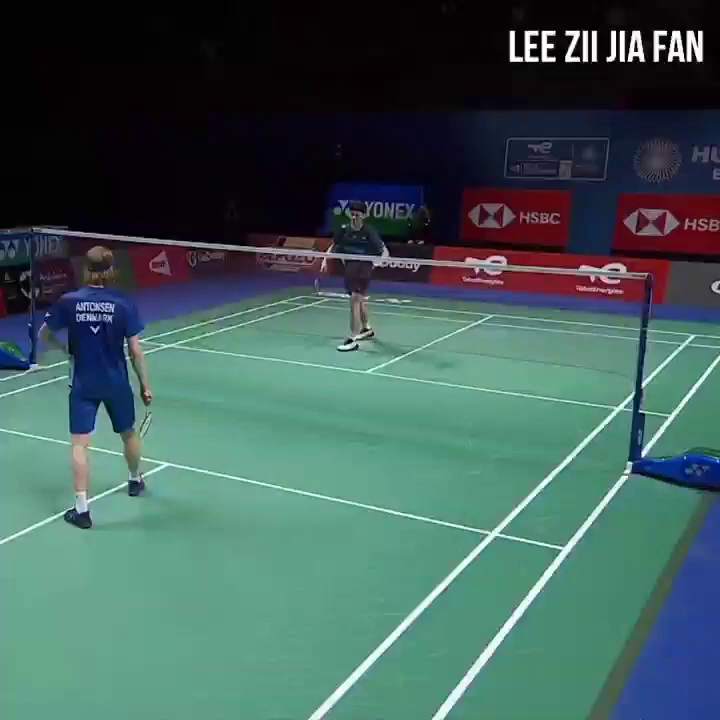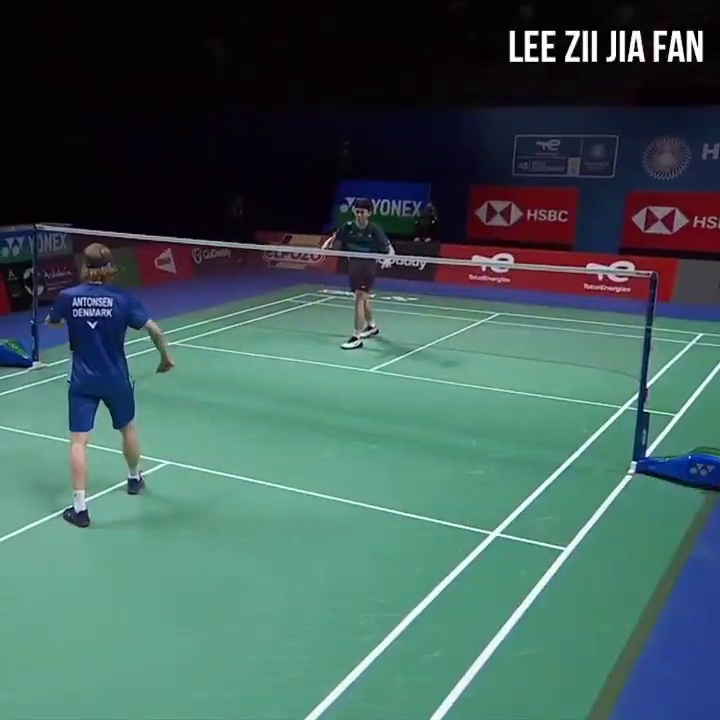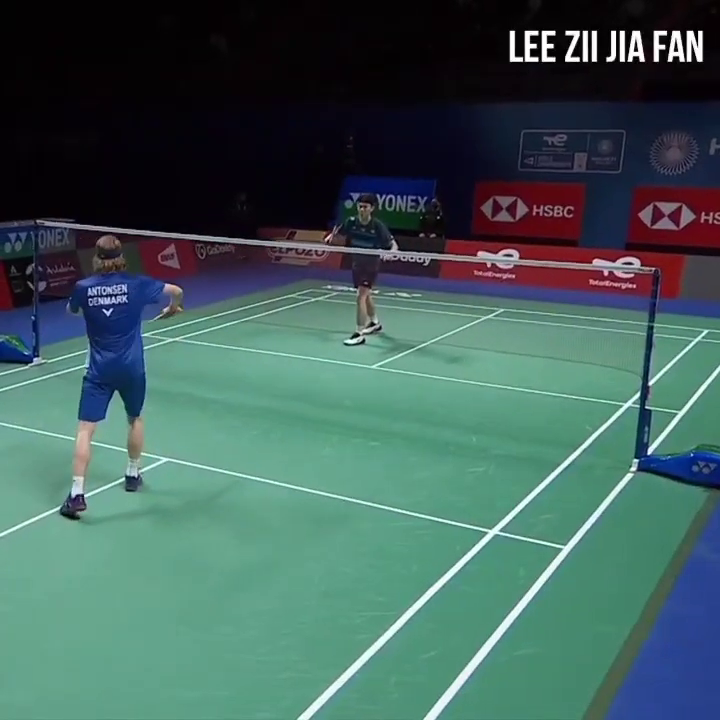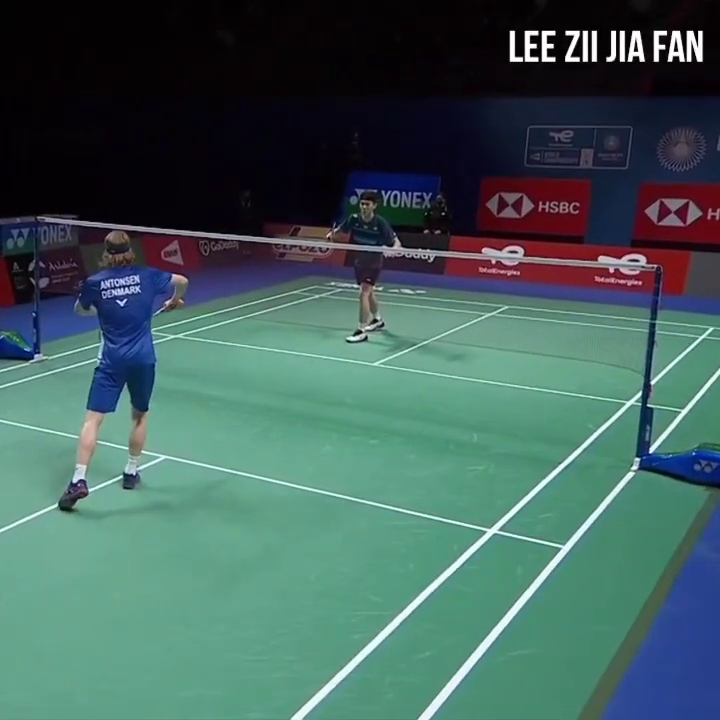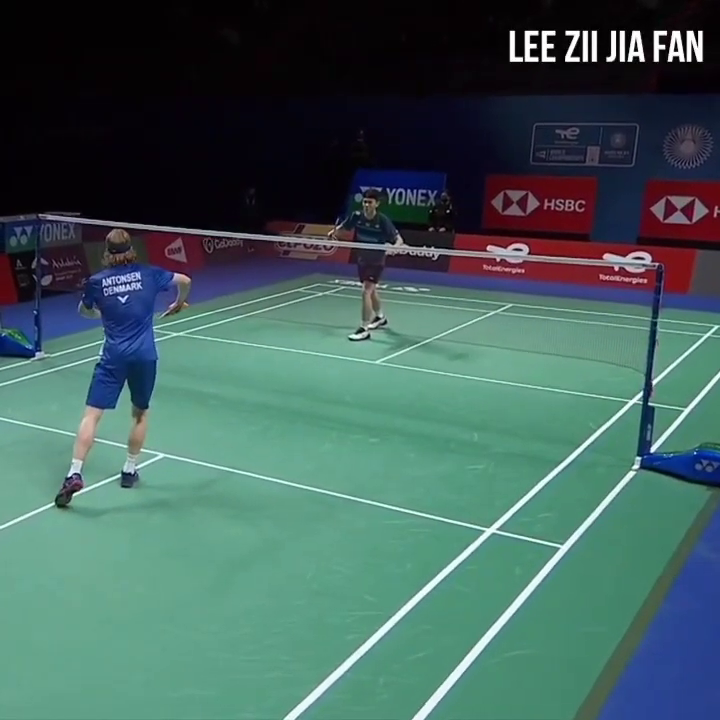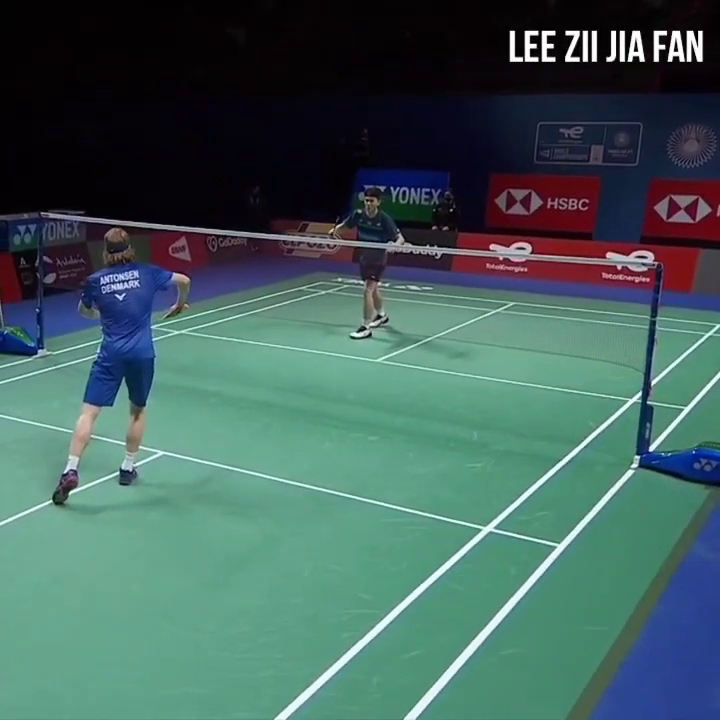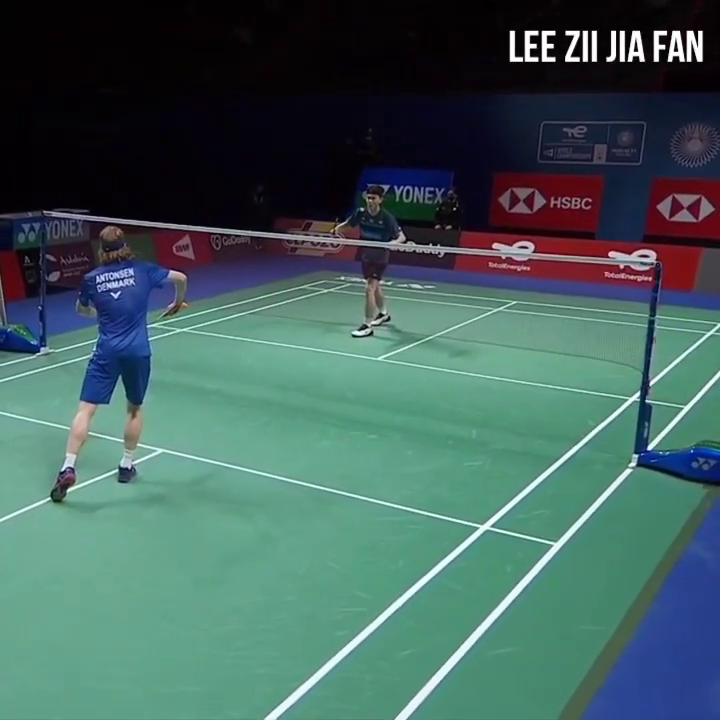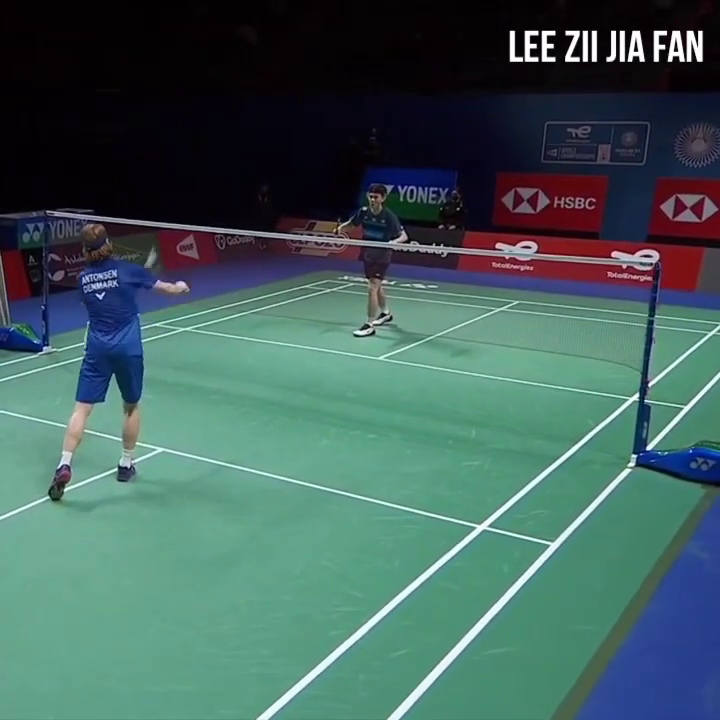
dt=0.4s
person 1, frame 1
left shoulder: (68, 301)
right shoulder: (123, 304)
left elbow: (44, 334)
right elbow: (135, 350)
right wrist: (146, 386)
left hip: (83, 385)
right hip: (116, 383)
left knee: (79, 444)
right knee: (129, 434)
left ankle: (82, 509)
right ankle: (135, 480)
person 1, frame 2
left shoulder: (67, 297)
right shoulder: (121, 299)
left elbow: (50, 322)
right elbow: (155, 330)
right wrist: (165, 356)
left hip: (82, 381)
right hip: (115, 379)
left knee: (78, 442)
right knee: (128, 428)
left ankle: (79, 508)
right ankle: (134, 478)
person 1, frame 3
left shoulder: (83, 287)
right shoulder: (136, 284)
left elbow: (71, 311)
right elbow: (176, 291)
right wrist: (173, 308)
left hip: (99, 369)
right hip: (131, 367)
left knee: (85, 429)
right knee: (135, 419)
left ankle: (77, 494)
right ankle: (132, 475)
person 1, frame 4
left shoulder: (94, 282)
right shoulder: (146, 276)
left elbow: (80, 310)
right elbow: (182, 281)
right wrist: (175, 301)
left hip: (112, 360)
right hip: (142, 359)
left knee: (93, 419)
right knee: (140, 415)
left ankle: (79, 480)
right ankle: (131, 472)
person 1, frame 5
left shoulder: (97, 281)
right shoulder: (148, 274)
left elbow: (84, 311)
right elbow: (185, 280)
right wrist: (179, 303)
left hip: (113, 356)
right hip: (144, 355)
left knee: (91, 415)
right knee: (140, 413)
left ankle: (74, 474)
right ankle: (129, 471)
person 1, frame 6
left shoulder: (96, 280)
right shoulder: (146, 272)
left elbow: (83, 311)
right elbow: (184, 280)
right wrist: (180, 304)
left hip: (111, 353)
right hip: (141, 353)
left knee: (89, 412)
right knee: (138, 411)
left ankle: (70, 471)
right ankle: (127, 468)
person 1, frame 7
left shoulder: (92, 278)
right shoulder: (142, 270)
left elbow: (82, 310)
right elbow: (181, 278)
right wrist: (178, 303)
left hip: (107, 351)
right hip: (137, 351)
left knee: (86, 410)
right knee: (135, 408)
left ankle: (68, 468)
right ankle: (126, 465)
person 1, frame 8
left shoulder: (83, 275)
right shoulder: (126, 269)
right elbow: (166, 290)
right wrist: (180, 288)
left hip: (96, 350)
right hip: (127, 349)
left knee: (81, 410)
right knee: (131, 407)
left ankle: (64, 466)
right ankle: (125, 465)
